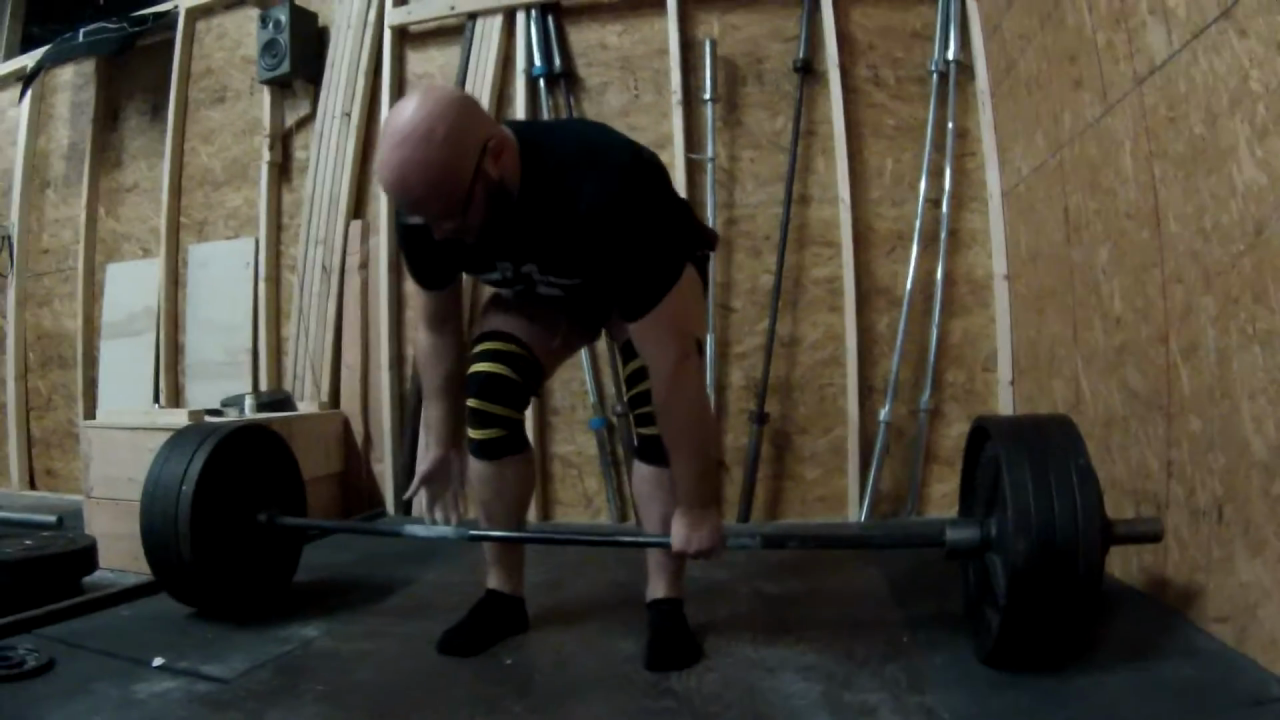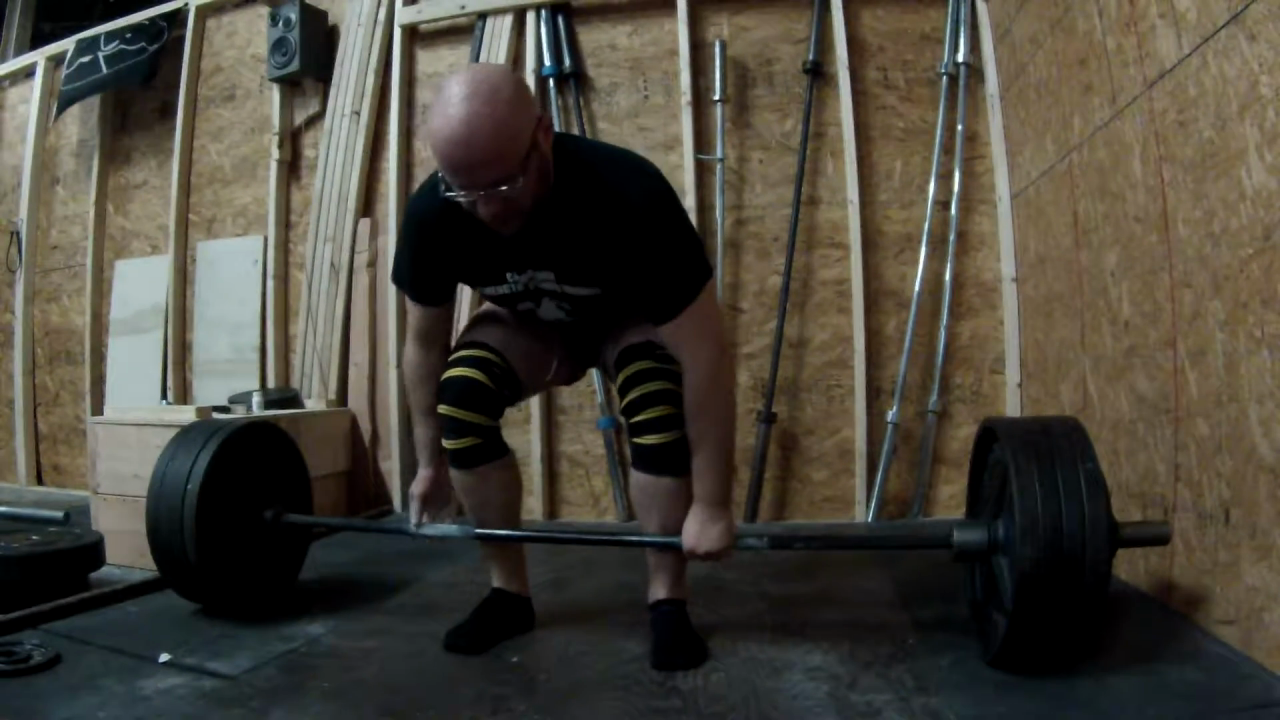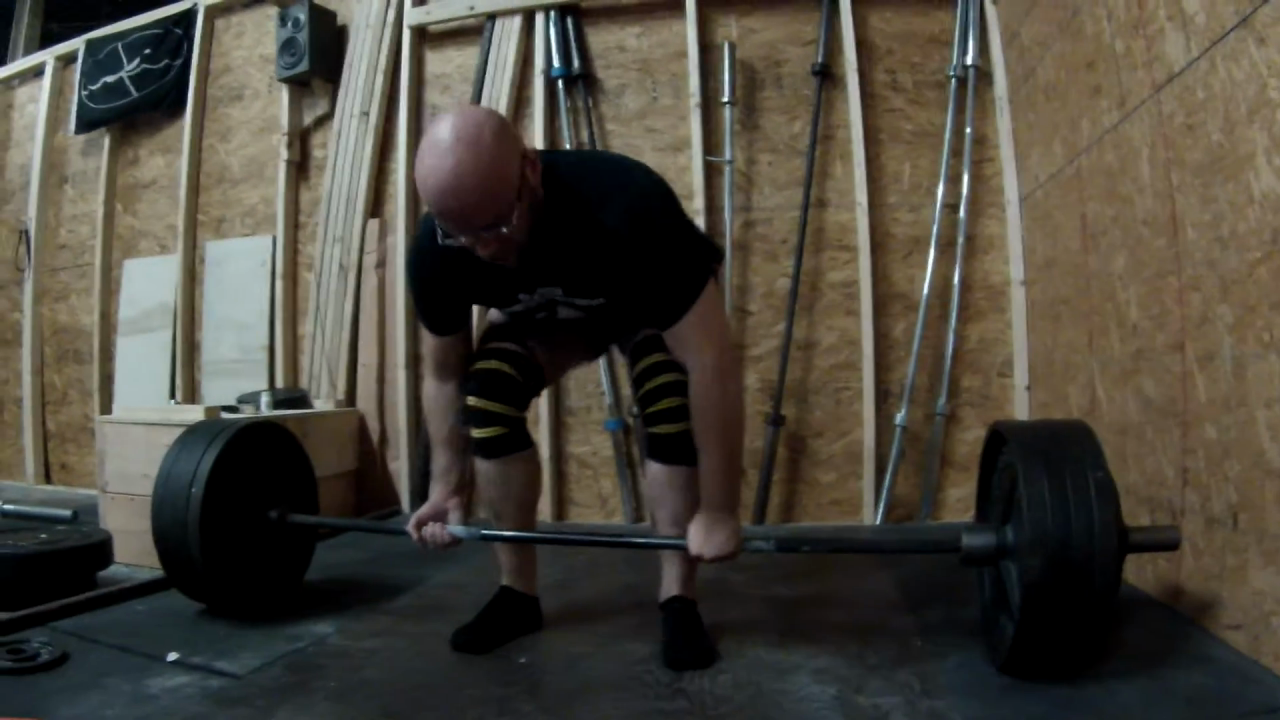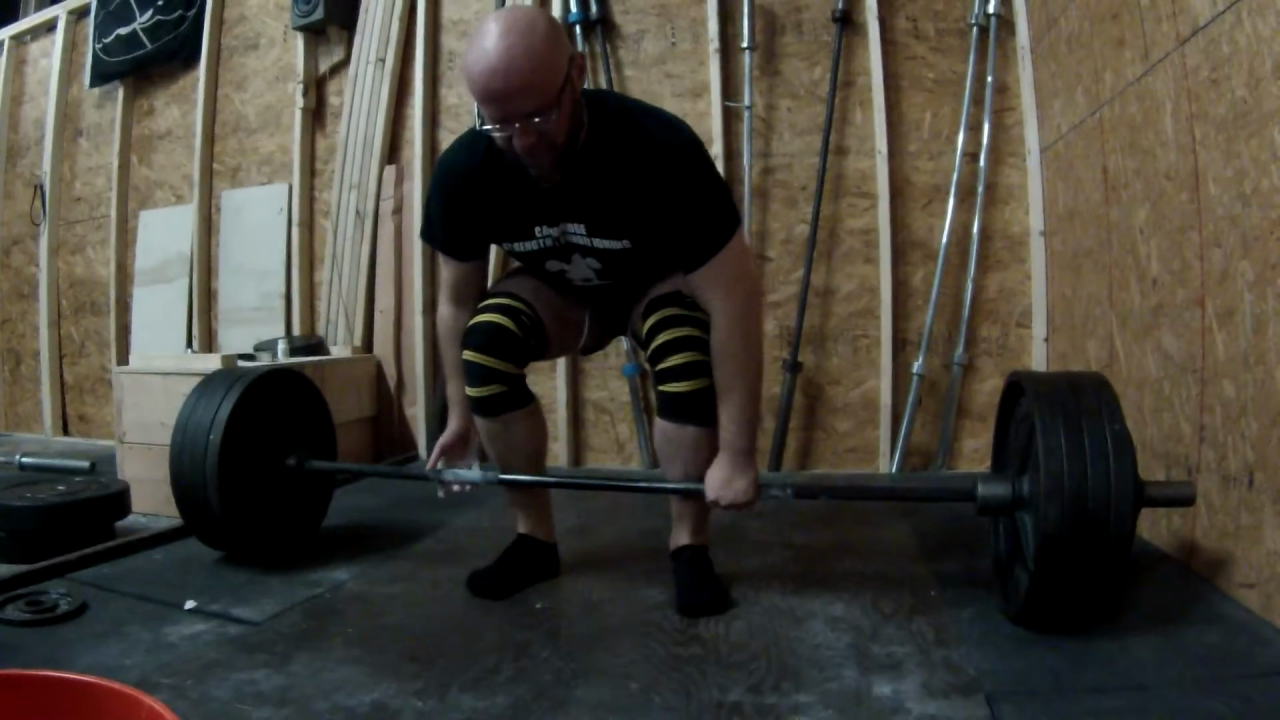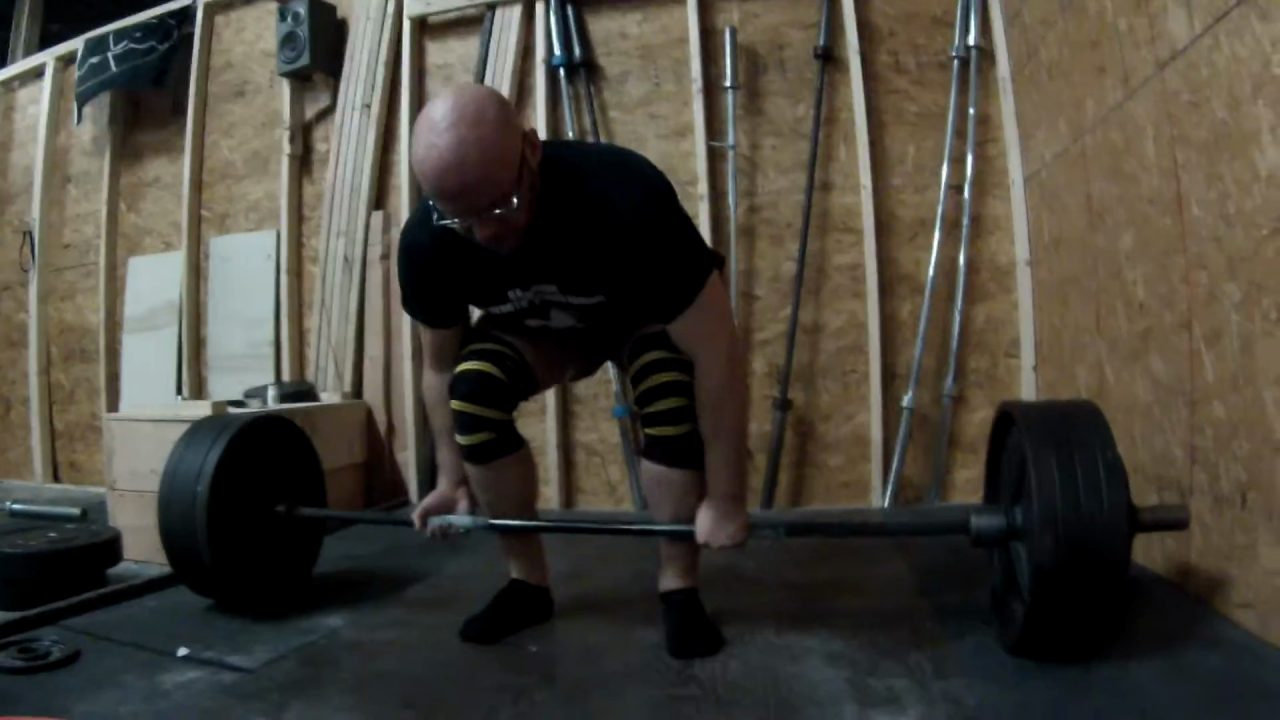
dt=1s
person 1, frame 1
left shoulder: (602, 190)
right shoulder: (425, 201)
left elbow: (675, 361)
right elbow: (437, 326)
left wrist: (699, 506)
right wrist: (439, 444)
left hip: (651, 275)
right hip: (535, 288)
left knee: (657, 401)
right knee: (486, 398)
left ankle: (664, 600)
right ankle: (503, 593)
person 1, frame 2
left shoulder: (628, 197)
right shoulder: (431, 215)
left elbow: (706, 357)
right elbow: (424, 343)
left wrist: (711, 505)
right wrist: (431, 463)
left hip: (628, 316)
right hip: (529, 320)
left knee: (657, 405)
right knee: (460, 398)
left ankle: (667, 599)
right ankle: (509, 592)
person 1, frame 3
left shoulder: (626, 209)
right shoulder: (435, 251)
left elbow: (713, 363)
right elbow: (443, 373)
left wrist: (717, 511)
right wrist: (445, 488)
left hip: (646, 308)
right hip: (541, 319)
left knee: (671, 401)
right knee: (487, 396)
left ankle: (677, 599)
right ankle: (517, 591)
person 1, frame 4
left shoulder: (659, 150)
right shoulder: (463, 172)
left elbow: (733, 302)
right elbow: (456, 300)
left wrist: (736, 454)
right wrist: (460, 415)
left hip: (658, 281)
right hip: (560, 289)
left knee: (686, 352)
right knee: (484, 345)
left ankle: (689, 546)
right ankle: (535, 537)
person 1, frame 5
left shoulder: (626, 201)
right shoulder: (426, 243)
left elbow: (716, 354)
right elbow: (440, 367)
left wrist: (725, 500)
right wrist: (451, 478)
left hip: (645, 312)
right hip: (541, 324)
left knee: (670, 392)
right knee: (473, 388)
left ankle: (678, 588)
right ankle: (527, 582)
